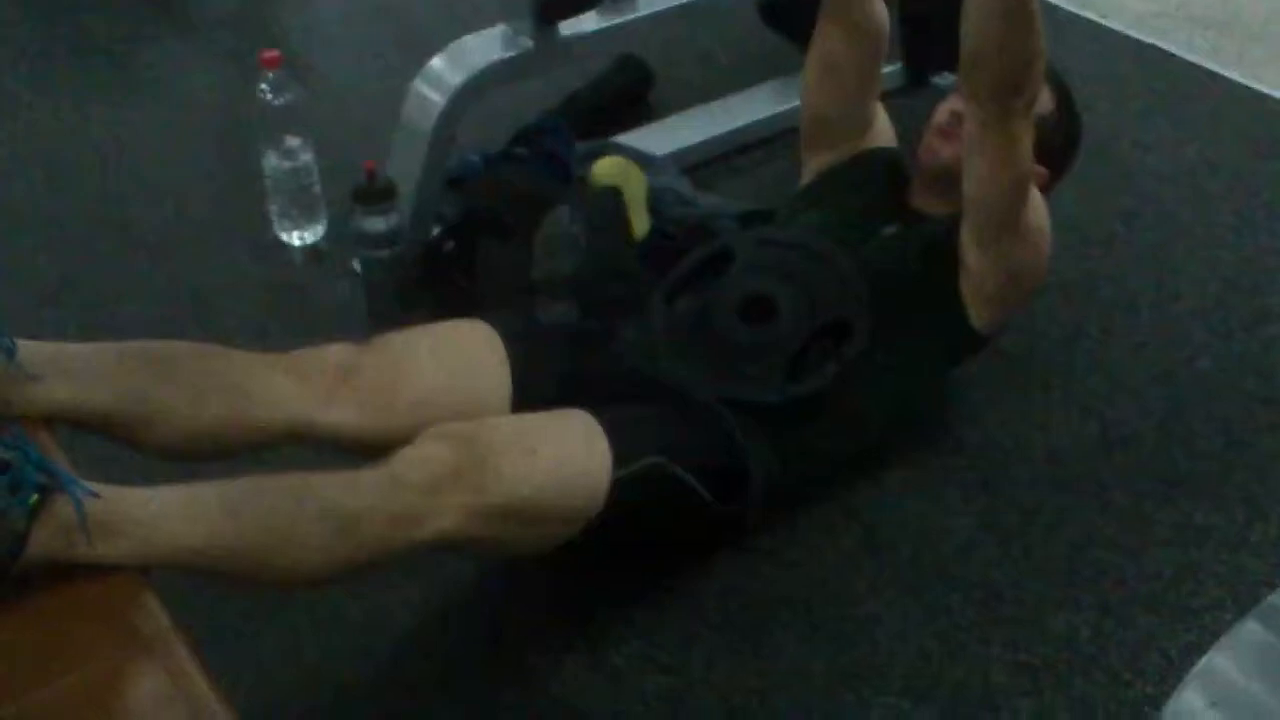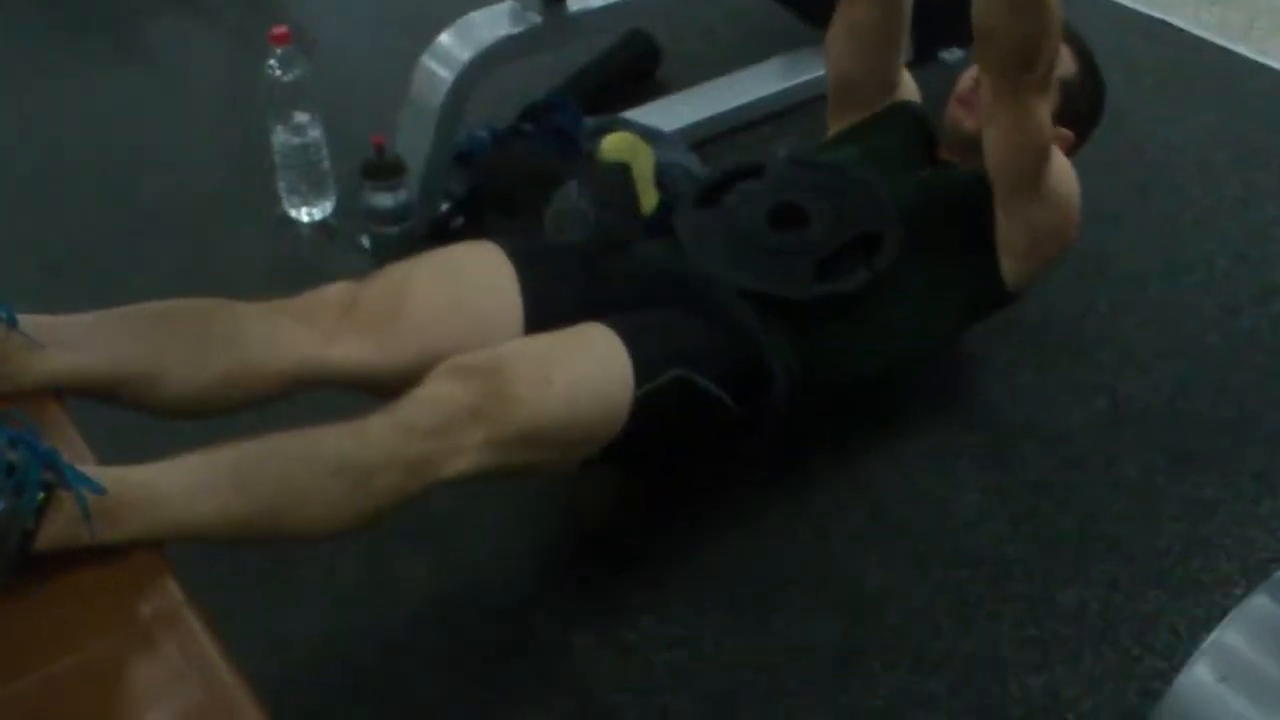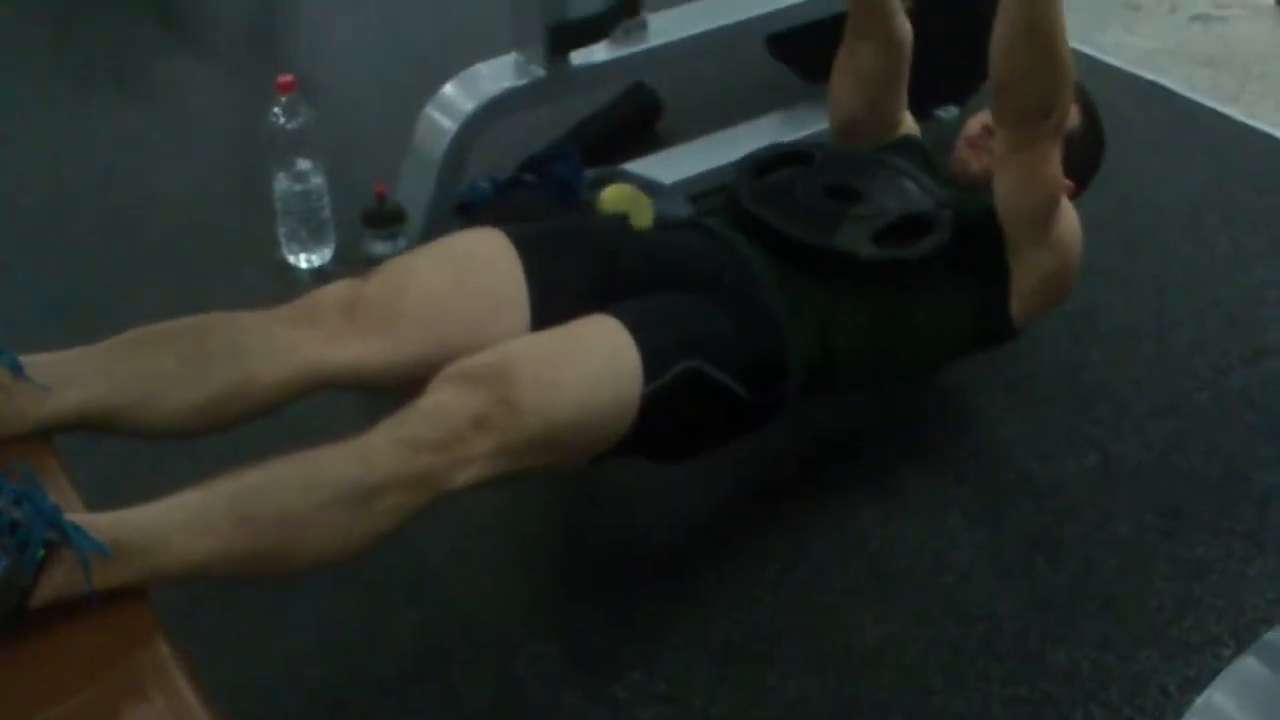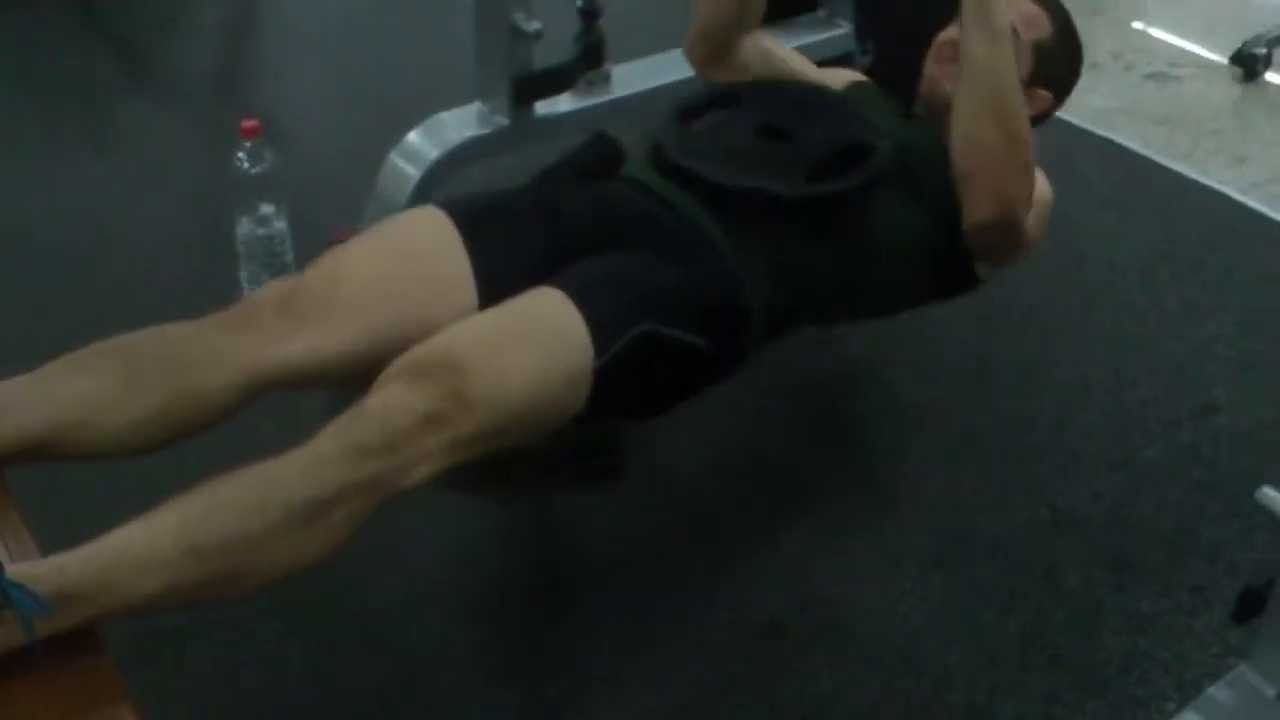
dt=0.4s
person 1, frame 1
left shoulder: (994, 255)
right shoulder: (862, 168)
left elbow: (1003, 97)
left hip: (722, 437)
right hip: (627, 348)
left knee: (446, 477)
right knee: (338, 383)
person 1, frame 2
left shoulder: (1028, 210)
right shoulder: (890, 119)
left hip: (743, 340)
right hip: (648, 268)
left knee: (465, 407)
right knee: (342, 317)
person 1, frame 3
left shoulder: (1033, 249)
right shoulder: (896, 155)
left elbow: (1032, 110)
left hip: (747, 329)
right hip: (659, 250)
left knee: (462, 417)
right knee: (337, 321)
person 1, frame 4
left shoulder: (1017, 200)
right shoulder: (859, 95)
left elbow: (991, 205)
left hip: (706, 274)
right hip: (610, 204)
left knee: (415, 412)
right knee: (274, 321)
